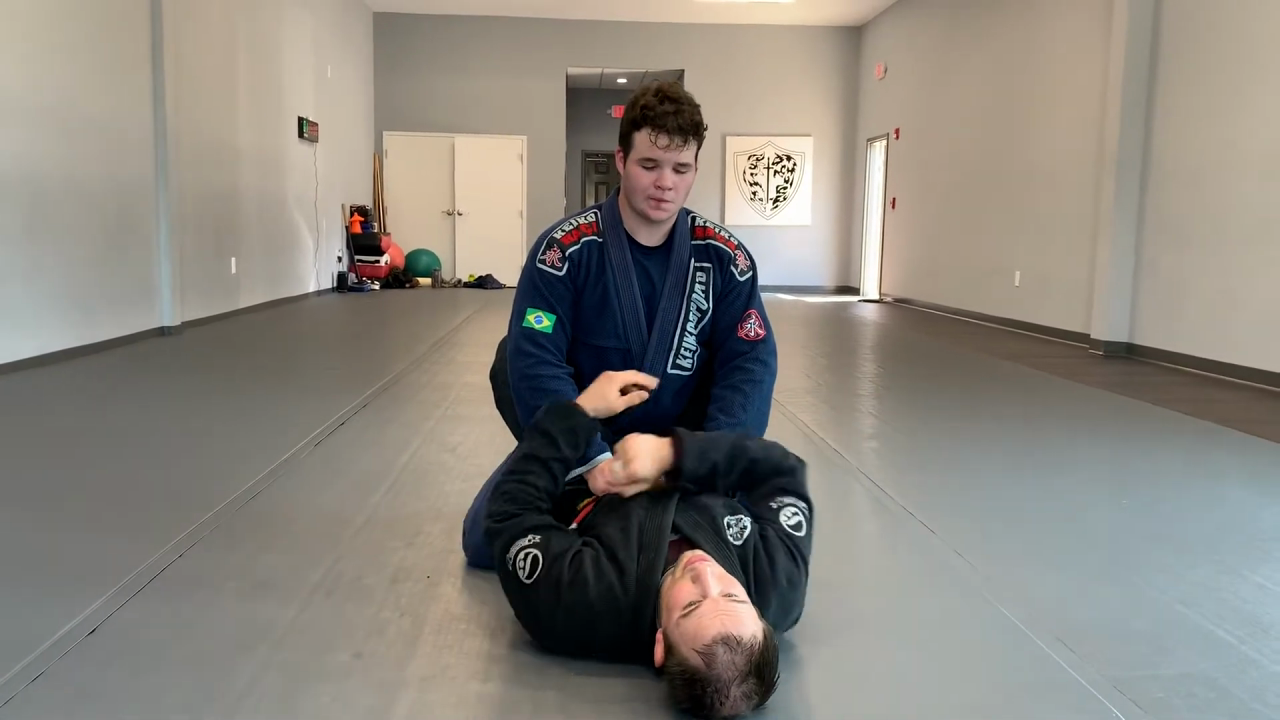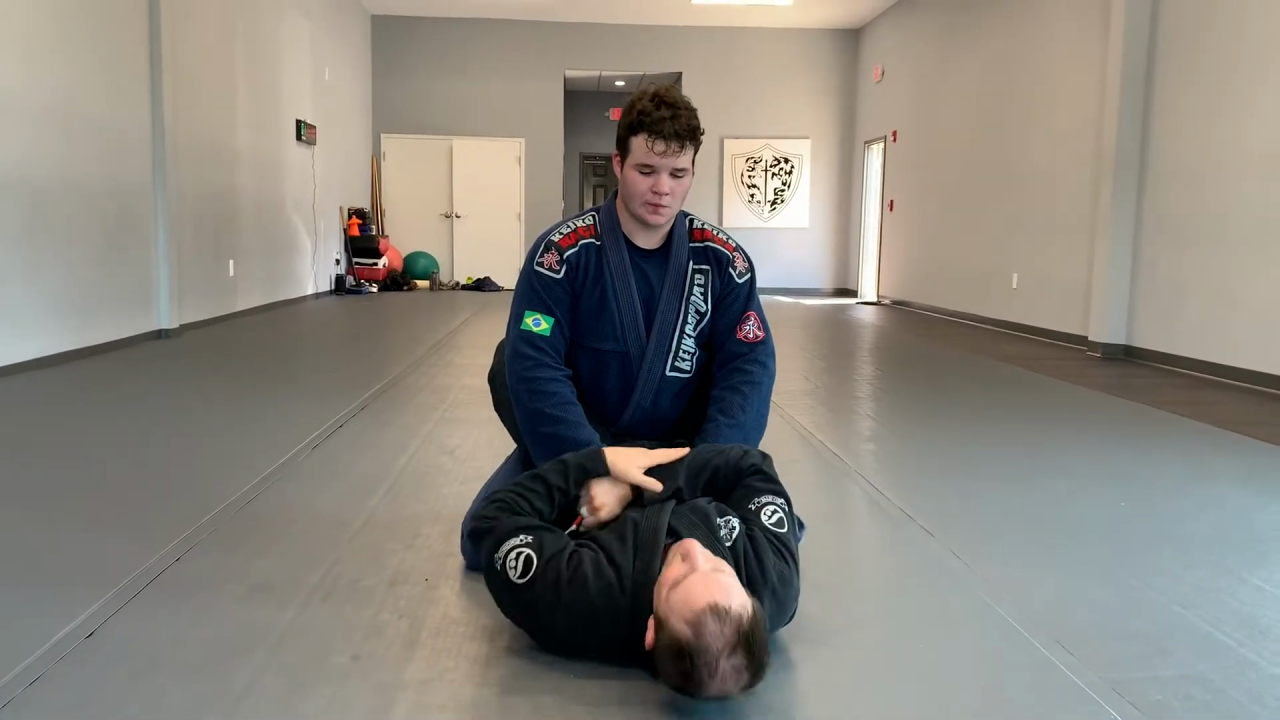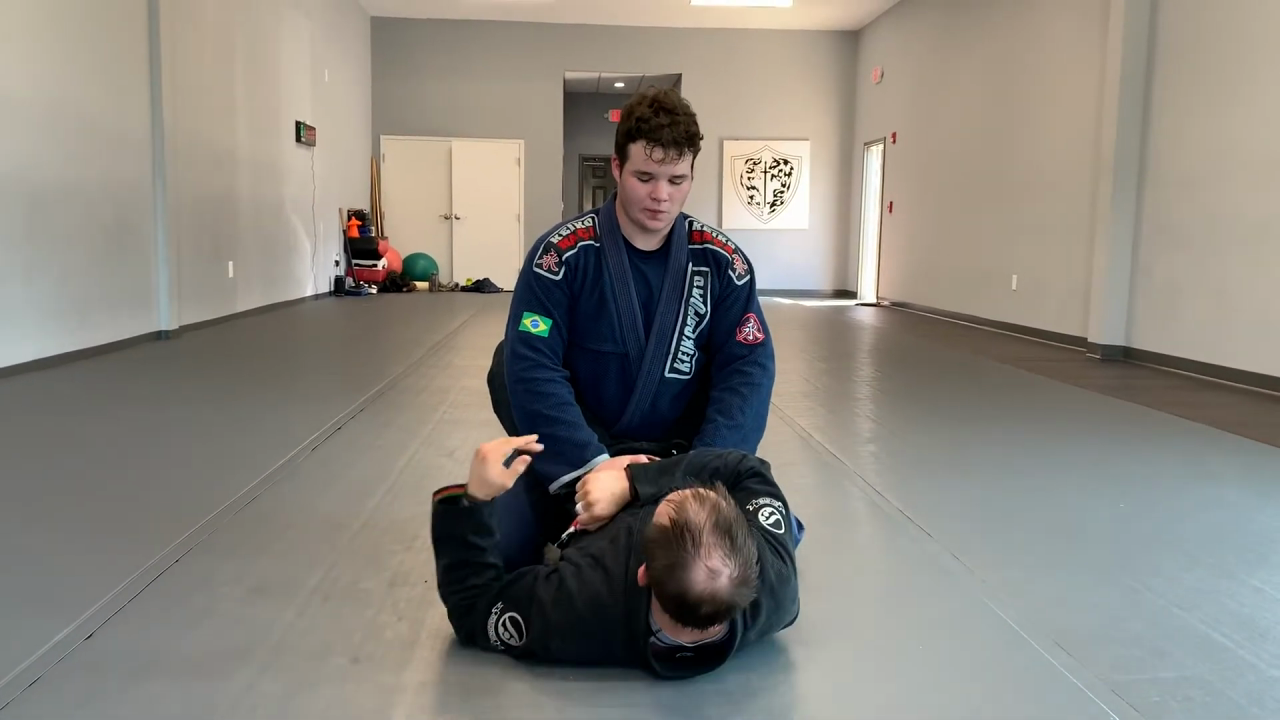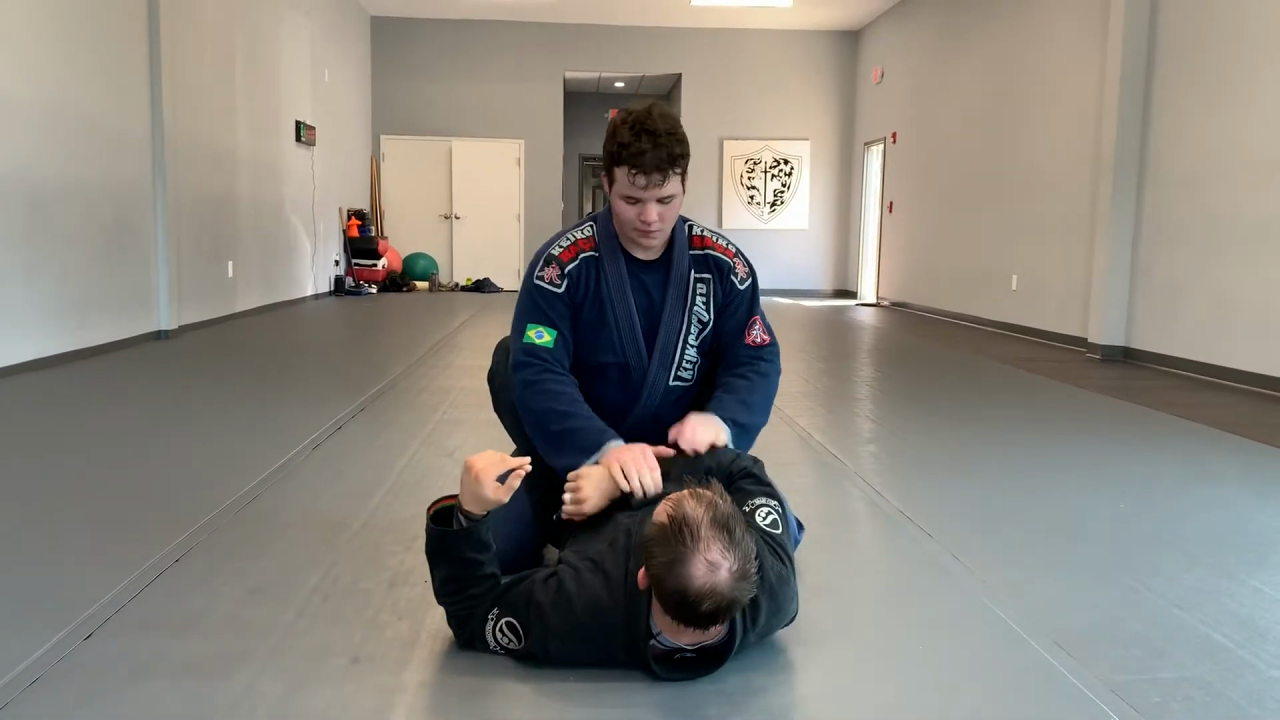
dt=0.4s
person 1, frame 1
left shoulder: (723, 256)
right shoulder: (566, 248)
left elbow: (750, 362)
right elbow: (533, 362)
right wrist: (593, 460)
right hip: (581, 443)
right knee: (486, 540)
person 1, frame 2
left shoulder: (721, 258)
right shoulder: (563, 252)
left elbow: (748, 365)
right elbow: (533, 366)
left hip: (682, 446)
right hip: (576, 446)
person 1, frame 3
left shoulder: (722, 261)
right shoulder: (562, 252)
left elbow: (745, 366)
right elbow: (530, 364)
right wrist: (590, 461)
left hip: (684, 454)
right hip: (580, 456)
person 1, frame 4
left shoulder: (721, 263)
right shoulder: (564, 262)
left elbow: (755, 360)
right elbow: (537, 372)
left wrist: (719, 420)
right wrist: (604, 448)
left hip: (688, 449)
right hip: (585, 452)
right knee: (498, 544)
person 2, frame 1
left shoulder: (581, 610)
right shoulder: (777, 593)
left elbow: (513, 513)
right elbow: (782, 473)
left wrist: (582, 411)
right wrist: (675, 455)
person 2, frame 2
left shoulder: (580, 606)
right shoulder: (774, 586)
left elbow: (497, 522)
right elbow: (750, 468)
left wrist: (596, 461)
right wrist: (634, 490)
person 2, frame 3
left shoulder: (580, 614)
right shoulder: (774, 592)
left elbow: (471, 608)
right elbow: (748, 472)
left wrist: (474, 497)
right wrist: (632, 481)
person 2, frame 4
left shoulder: (578, 617)
right shoulder: (774, 591)
left elbow: (472, 614)
right elbow: (743, 472)
left wrist: (468, 512)
right wrist: (623, 481)
